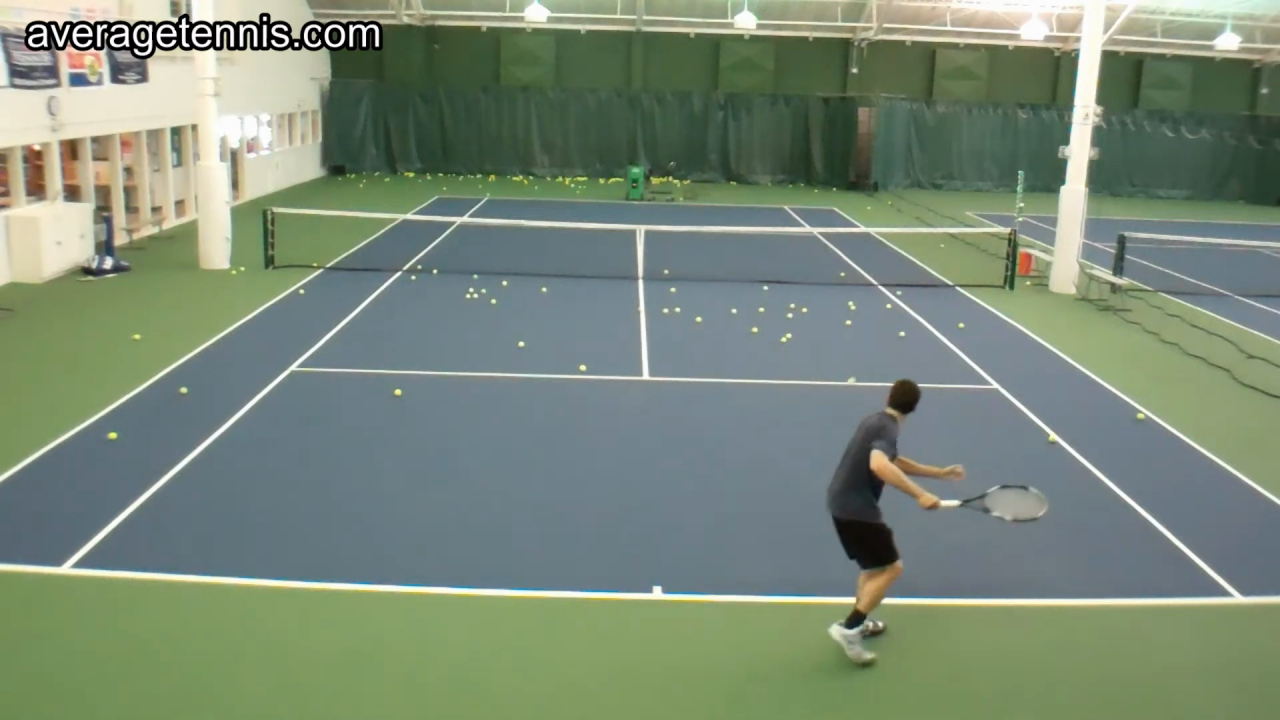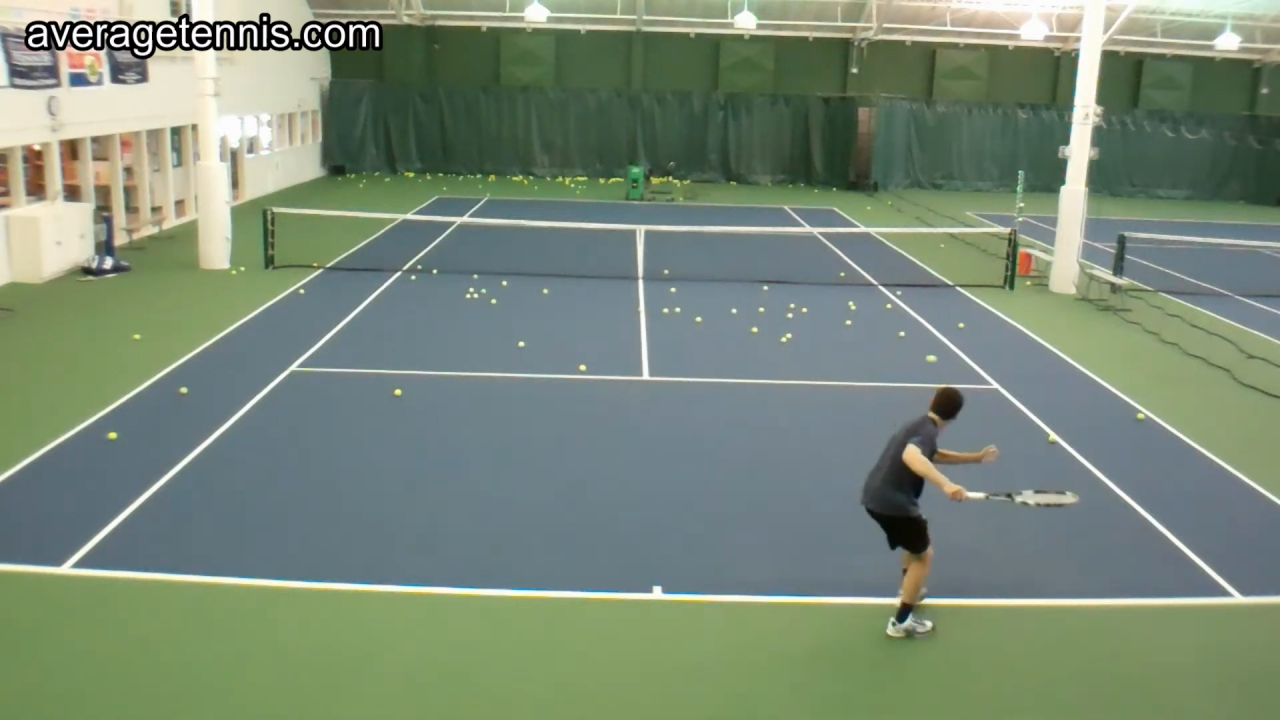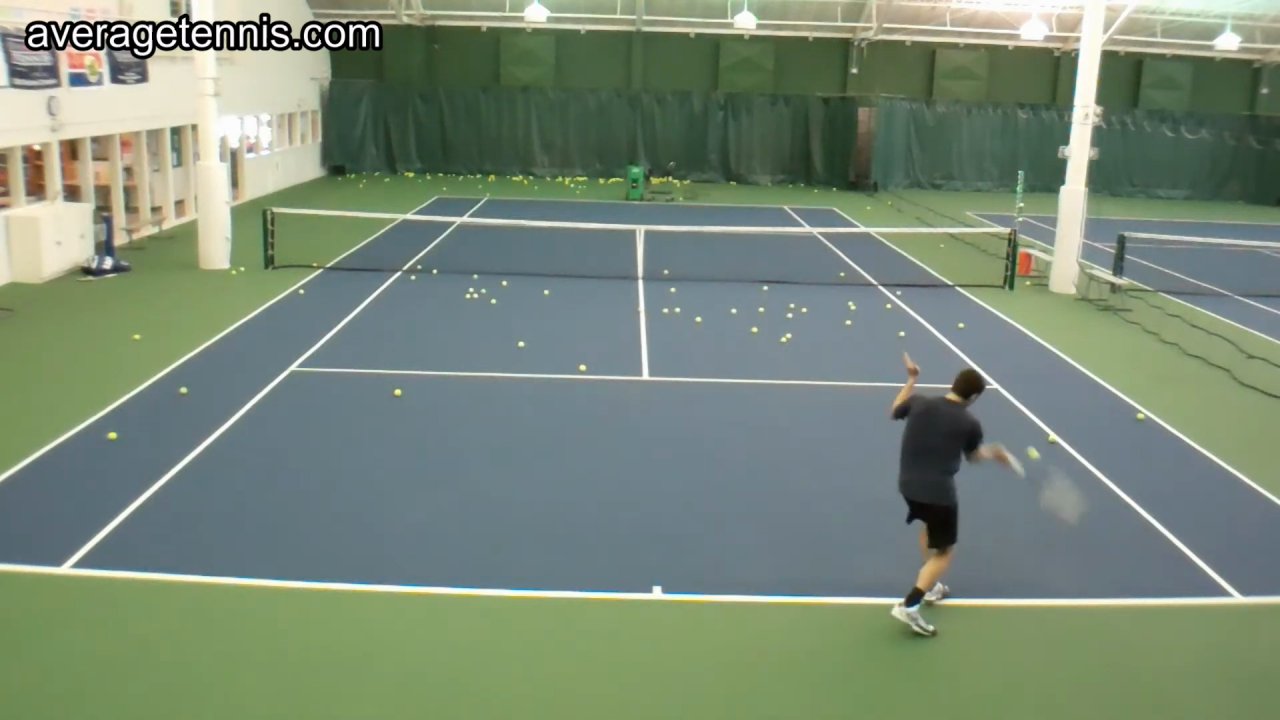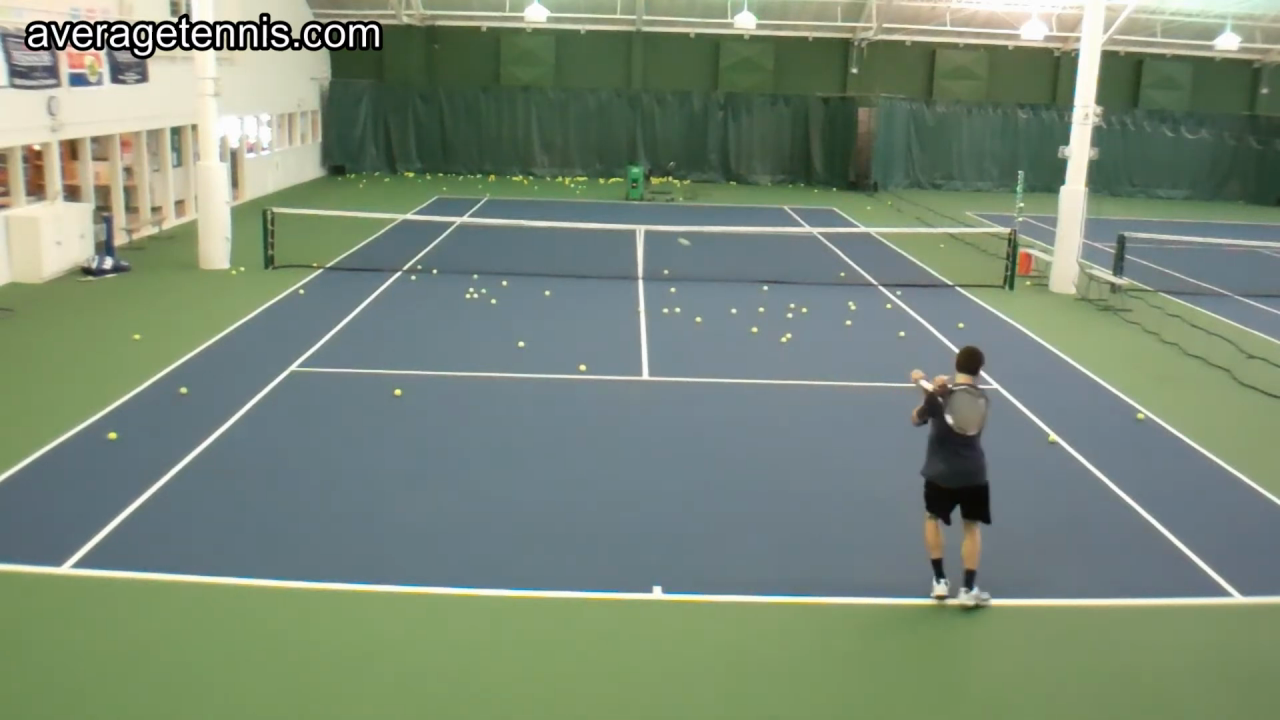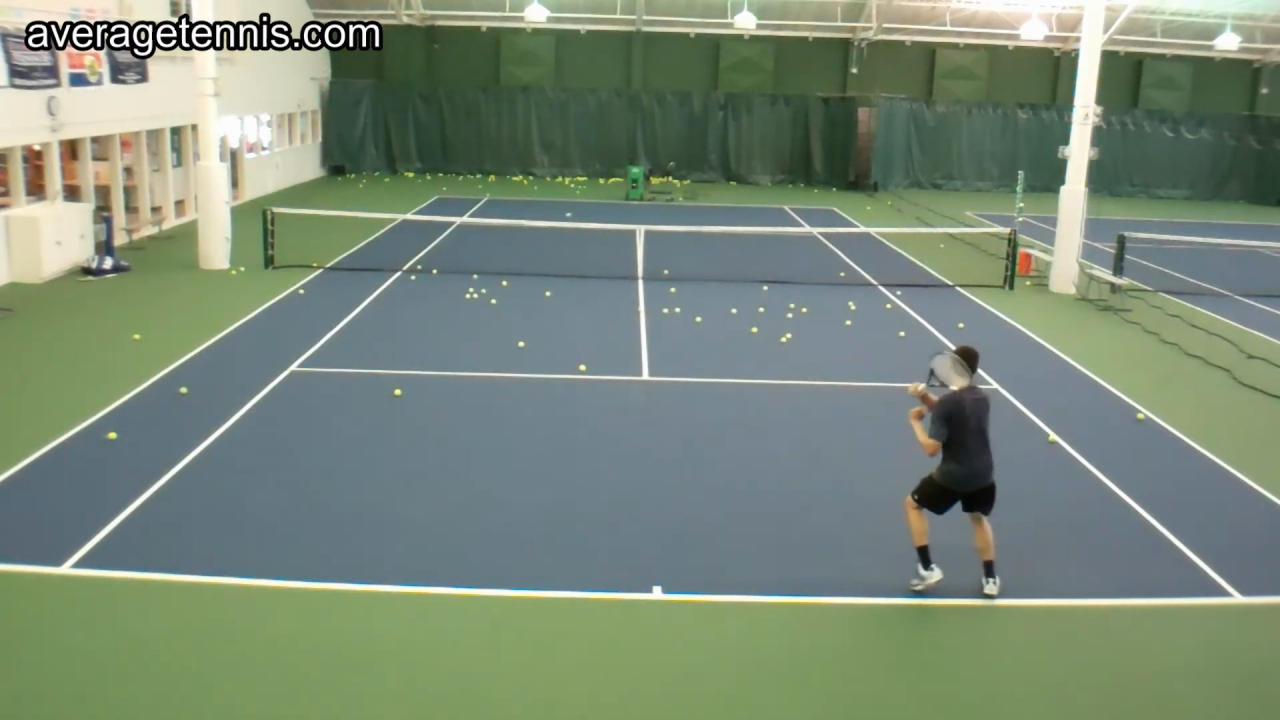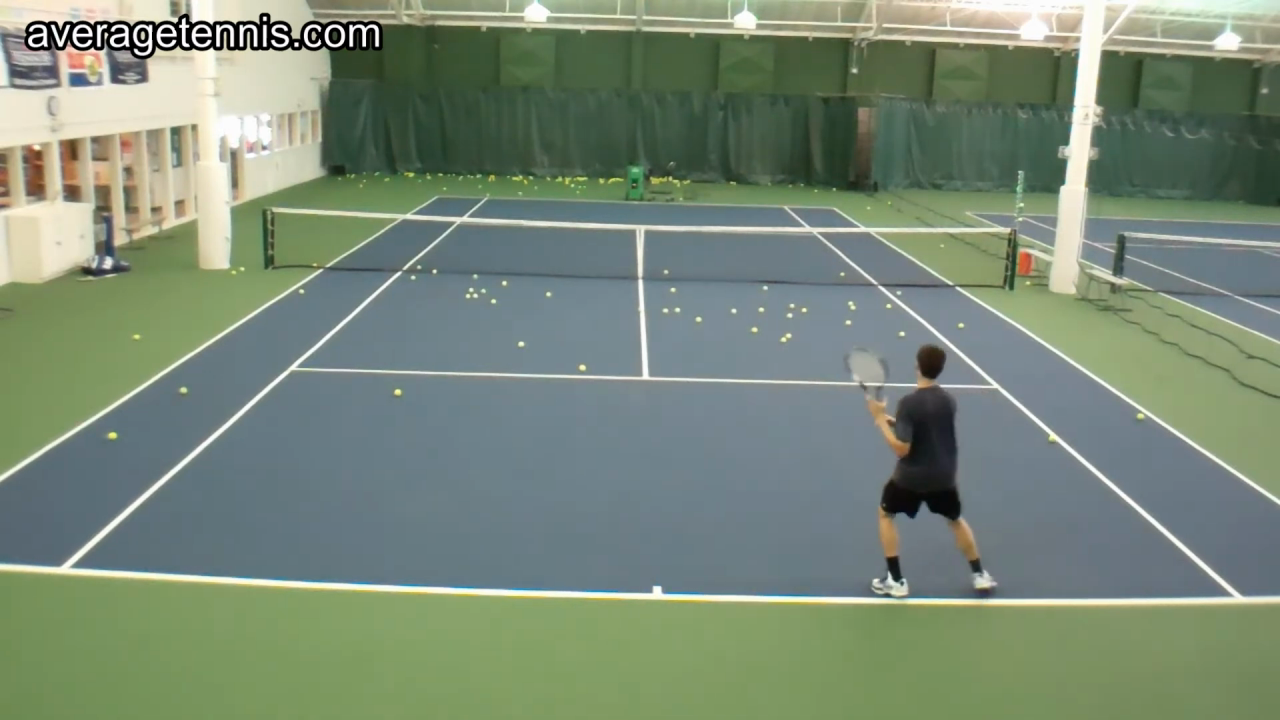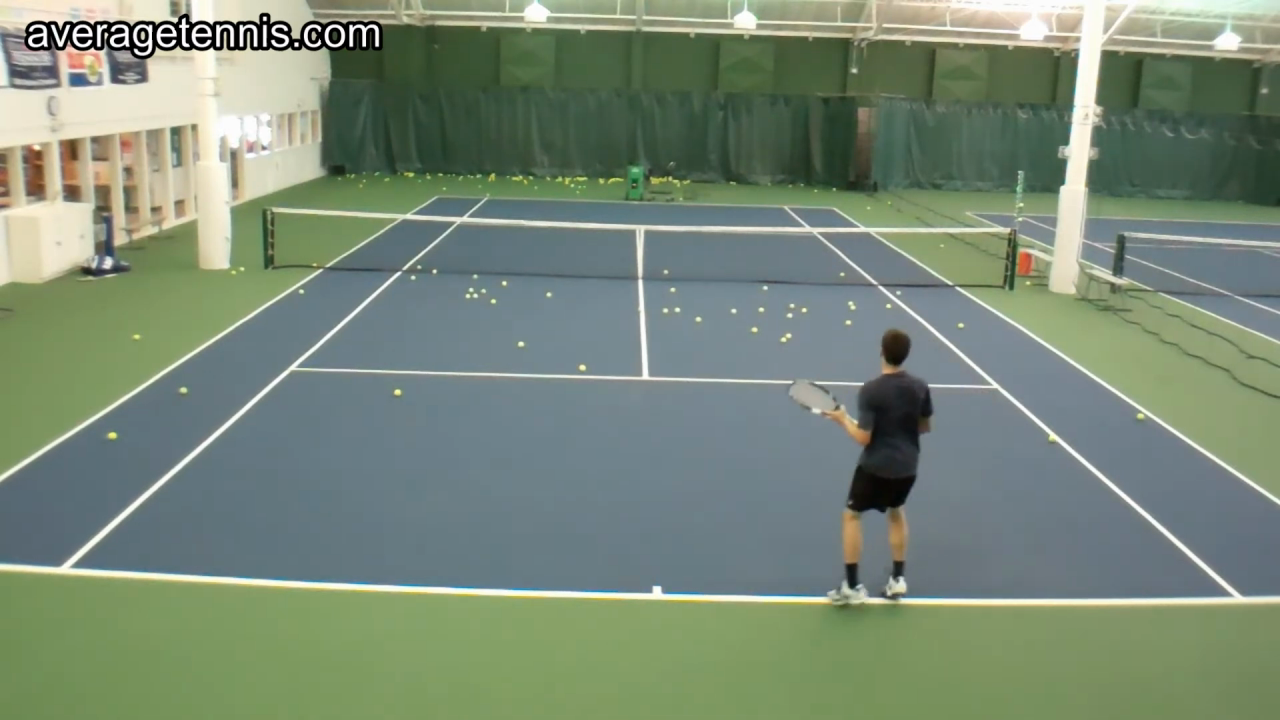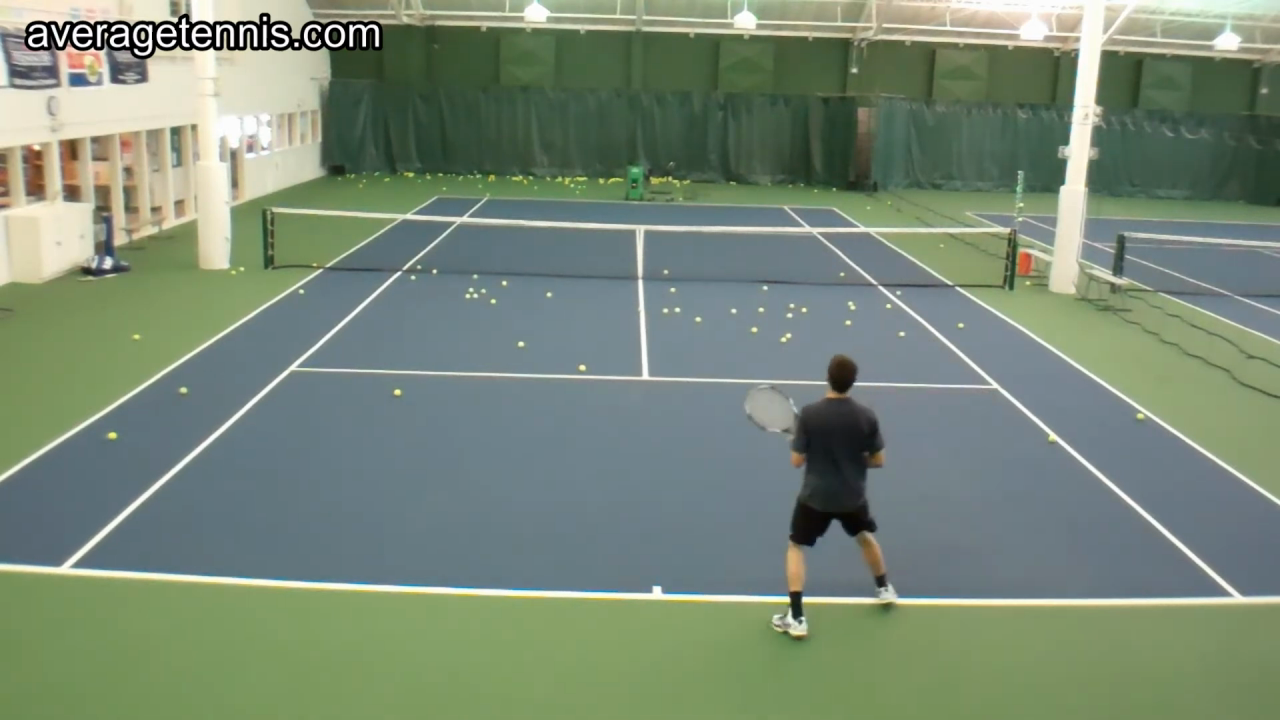
dt=0.3s
person 1, frame 1
left shoulder: (875, 420)
right shoulder: (887, 429)
left elbow: (896, 462)
right elbow: (878, 465)
left wrist: (941, 472)
right wrist: (919, 494)
left hip: (842, 502)
right hip: (856, 508)
left knee: (876, 565)
right knee: (891, 567)
left ankle: (860, 622)
right ankle: (849, 628)
person 1, frame 2
left shoulder: (920, 424)
right shoulder: (926, 430)
left elbow: (932, 454)
right elbow: (910, 456)
left wrist: (975, 458)
right wrist: (946, 484)
left hip: (875, 496)
right hip: (893, 503)
left knee: (918, 537)
right knee: (923, 557)
left ankle: (908, 589)
right ankle: (901, 621)
person 1, frame 3
left shoulder: (919, 402)
right shoulder: (969, 423)
left elbow: (894, 412)
right elbow: (973, 456)
left wrist: (911, 380)
right wrist: (994, 453)
left hip: (908, 485)
right hip: (938, 491)
left knee: (930, 524)
right knee: (944, 552)
left ankle: (930, 584)
right ankle: (909, 606)
person 1, frame 4
left shoulder: (940, 399)
right shoulder: (981, 397)
left elbow: (917, 418)
right wrist: (928, 384)
left hip: (941, 474)
right hip: (974, 475)
left knee: (933, 519)
right knee: (972, 527)
left ankle: (940, 581)
right ankle: (969, 589)
person 1, frame 5
left shoulder: (947, 403)
right shoulder: (982, 397)
left elbow: (932, 448)
left wrist: (915, 421)
right wrist: (925, 397)
left hip: (952, 476)
right hip: (983, 475)
left knee: (912, 504)
right knee: (979, 518)
left ankle: (927, 569)
right ankle: (990, 579)
person 1, frame 6
left shoulder: (908, 402)
right shoulder: (948, 400)
left elbow: (901, 450)
left wrist: (881, 421)
right wrist: (893, 420)
left hip: (911, 477)
right hip: (945, 477)
left knee: (885, 515)
right knee: (956, 521)
left ankle: (896, 580)
right ankle: (980, 575)
person 1, frame 7
left shoulder: (871, 390)
right shoulder: (920, 387)
left elbow: (863, 439)
right elbow: (925, 427)
left wrist: (844, 420)
left hip: (876, 466)
right hip: (907, 464)
left knee: (852, 517)
right knee: (896, 514)
left ankle: (852, 586)
right ankle: (898, 579)
person 1, frame 8
left shoulder: (809, 414)
right shoulder: (866, 416)
left elbow: (797, 461)
right elbow: (878, 460)
left hip: (815, 496)
right hip: (852, 495)
left knee: (796, 548)
right knee: (865, 536)
left ankle: (796, 618)
right ankle: (884, 588)
